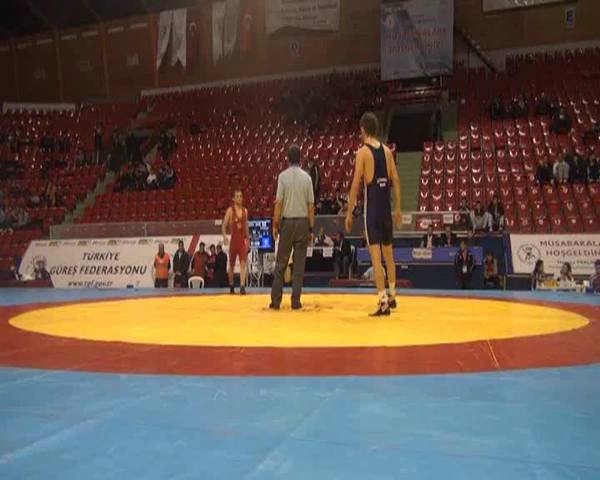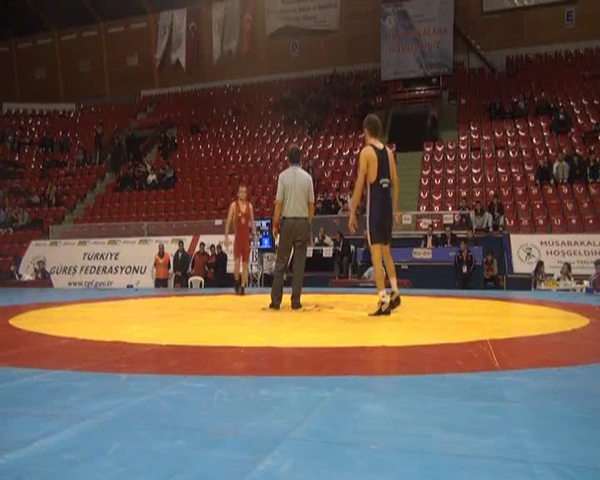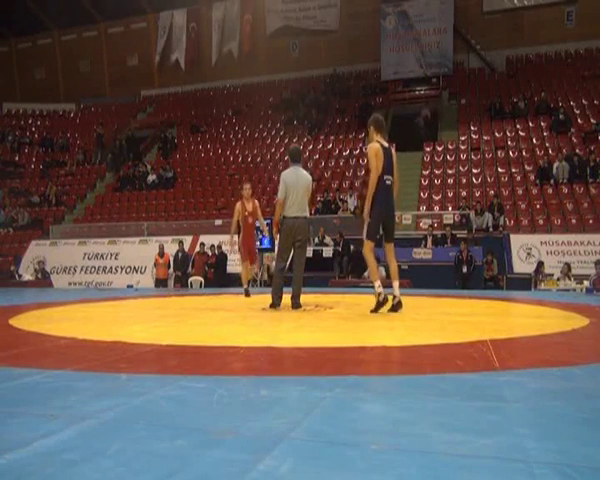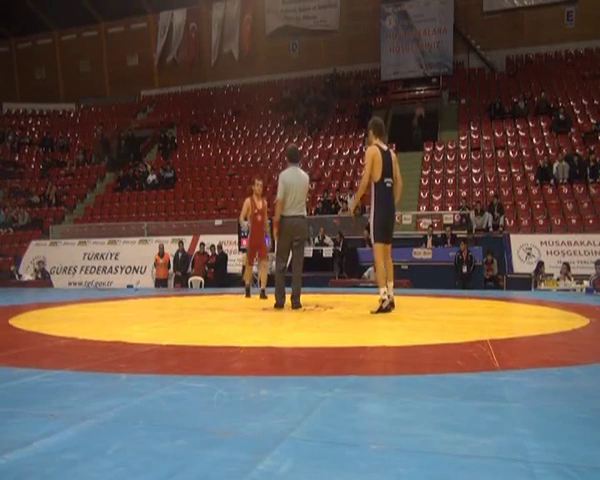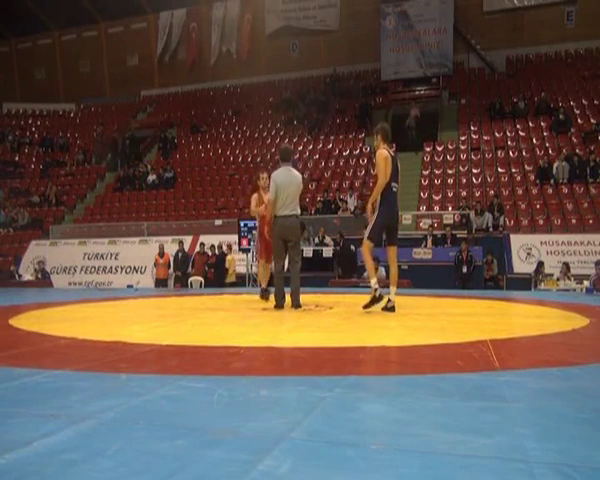
dt=0.4s
person 1, frame 1
left shoulder: (362, 152)
right shoulder: (386, 150)
left elbow: (355, 185)
right elbow: (396, 180)
left wrist: (349, 213)
right wrist: (398, 208)
left hip: (372, 209)
right hip: (386, 208)
left knee: (376, 257)
right knee: (388, 254)
left ankle: (383, 303)
right ankle: (391, 297)
person 1, frame 2
left shoulder: (366, 151)
right shoulder: (388, 151)
left elbow: (360, 184)
right elbow: (395, 182)
left wrist: (352, 212)
left hip: (374, 209)
right hip: (388, 208)
left knee: (377, 256)
right knee: (386, 253)
left ankle: (383, 302)
right ankle: (394, 293)
person 1, frame 3
left shoulder: (373, 147)
right shoulder: (391, 150)
left elbow: (373, 176)
right elbow: (395, 181)
left wrist: (366, 204)
left hip: (377, 205)
right hip: (390, 205)
left knee: (368, 250)
right knee: (390, 252)
left ankle: (380, 293)
right ankle: (396, 296)
person 1, frame 4
left shoulder: (371, 150)
right shoulder: (391, 153)
left elbow: (365, 179)
right elbow: (399, 183)
left wrist: (356, 201)
left hip: (378, 206)
right hip: (390, 207)
left knee: (378, 254)
right knee: (387, 254)
left ankle: (384, 300)
right ankle: (390, 297)
person 1, frame 5
left shoulder: (381, 153)
right shoulder: (395, 157)
left elbow: (382, 181)
left wrist: (370, 202)
left hip: (382, 208)
right hip: (394, 210)
left knee: (366, 249)
right knee: (392, 257)
left ankle: (375, 291)
right ankle: (391, 301)
person 2, frame 1
left shoulder: (283, 176)
right shoulder: (307, 177)
left elbow: (278, 202)
right elbow: (311, 205)
left wrist: (275, 224)
right wrist: (311, 228)
left hip: (287, 222)
right hip: (302, 222)
left knee: (281, 262)
right knee: (299, 264)
left ankle: (275, 300)
right ankle: (296, 301)
person 2, frame 2
left shoulder: (283, 176)
right shoulder: (307, 177)
left elbow: (279, 202)
right elbow: (311, 204)
left wrist: (275, 224)
right wrist: (309, 225)
left hip: (287, 222)
right hip: (303, 222)
left knee: (281, 262)
right knee: (299, 264)
left ankle: (276, 300)
right ankle: (296, 300)
person 2, frame 3
left shoulder: (285, 175)
right shoulder: (308, 177)
left elbow: (280, 201)
left wrist: (275, 223)
left hip: (287, 221)
right hip: (303, 222)
left knee: (281, 261)
right knee: (299, 264)
left ankle: (276, 299)
right ankle: (296, 300)
person 2, frame 4
left shoulder: (283, 175)
right shoulder: (305, 177)
left elbow: (279, 201)
left wrist: (275, 223)
left hip: (285, 221)
right hip: (300, 221)
left knee: (281, 262)
right knee: (297, 263)
left ankle: (280, 300)
right ankle: (296, 300)
person 2, frame 5
left shoulder: (275, 175)
right shoulder: (298, 176)
left elbow: (271, 201)
left hip: (279, 221)
right hip: (294, 220)
left knee: (278, 262)
right knee: (295, 261)
left ankle: (279, 300)
right ankle: (295, 299)
person 3, frame 1
left shoulder: (245, 211)
right shoulder: (230, 210)
right elbow: (224, 225)
left wrist: (247, 240)
right wrist: (225, 235)
left hip: (242, 241)
right hip: (233, 241)
left knee: (243, 263)
right knee: (232, 266)
left ankle: (242, 287)
right ankle: (231, 285)
person 3, frame 2
left shoulder: (249, 205)
right shoulder: (233, 205)
left elbow: (252, 221)
right elbow: (228, 222)
left wrist: (254, 232)
right wrist: (226, 237)
left hip: (246, 237)
right hip: (237, 237)
left knee: (245, 263)
right knee: (237, 262)
left ankle: (243, 287)
right ankle: (237, 282)
person 3, frame 3
left shoulder: (256, 203)
right shoulder: (239, 205)
left elbow: (260, 218)
right elbow: (234, 222)
left wrist: (264, 229)
right wrist: (232, 237)
left hip: (253, 237)
right hip: (243, 238)
left knee: (253, 264)
right knee: (244, 264)
left ankle: (247, 279)
right ankle: (246, 289)
person 3, frame 4
left shoulder: (264, 202)
right shoulder: (248, 201)
right elbow: (241, 218)
left wrist: (268, 235)
right wrist: (243, 224)
left hip: (262, 237)
right hip: (252, 237)
left knee: (264, 263)
right knee: (249, 264)
left ankle: (263, 290)
right ankle: (247, 284)
person 3, frame 5
right shoulder: (255, 196)
right elbow: (252, 211)
right wrist: (260, 209)
left hip: (271, 233)
right hip: (261, 232)
left knee: (268, 263)
right knee: (262, 261)
left ankle: (263, 288)
right ankle: (264, 289)
